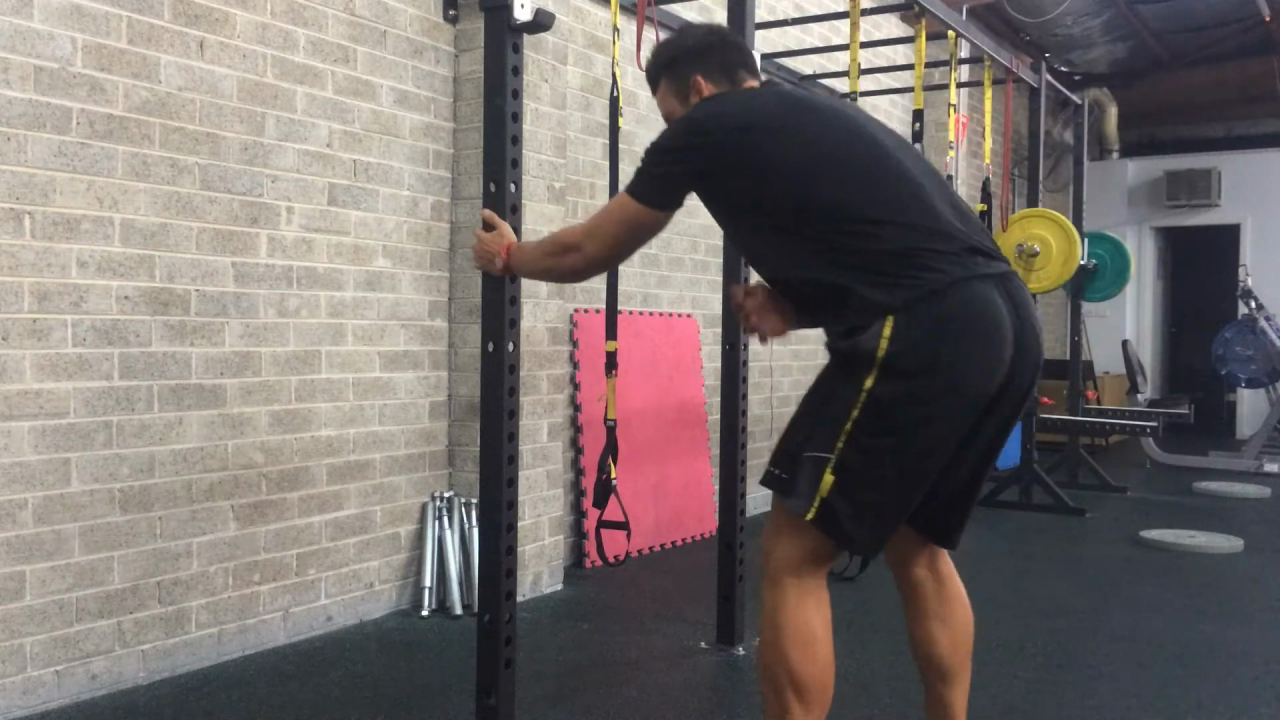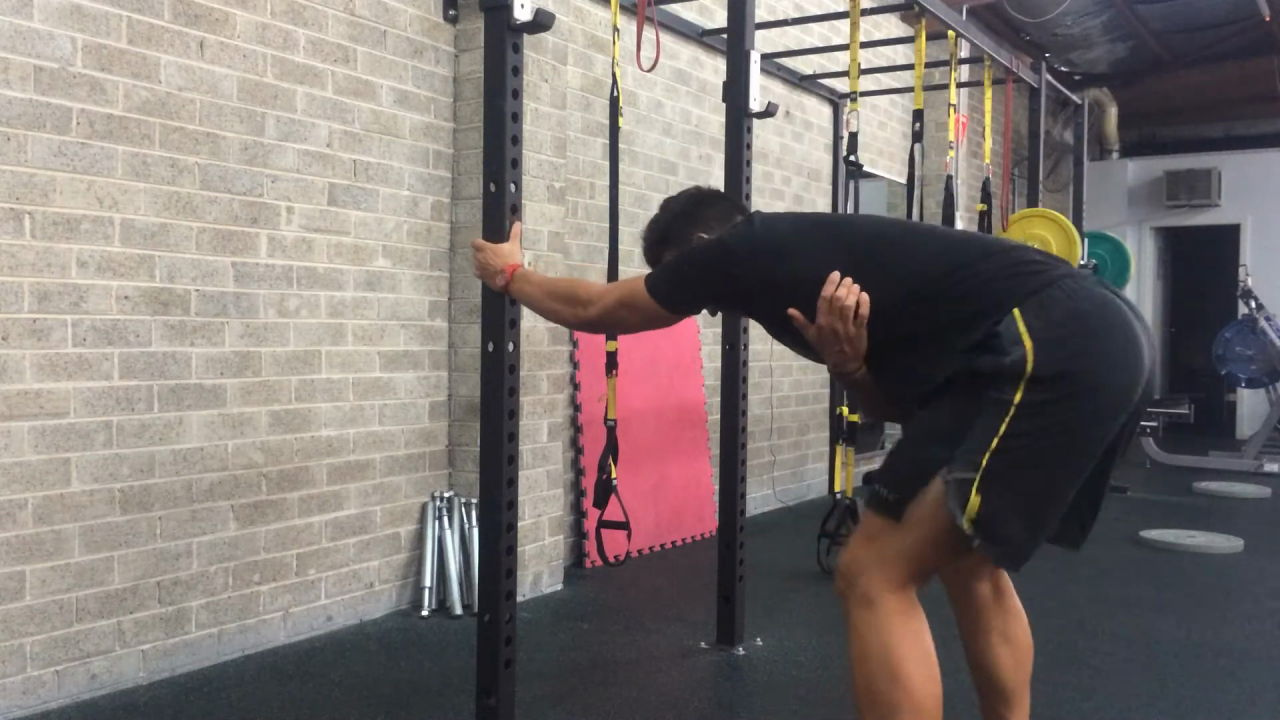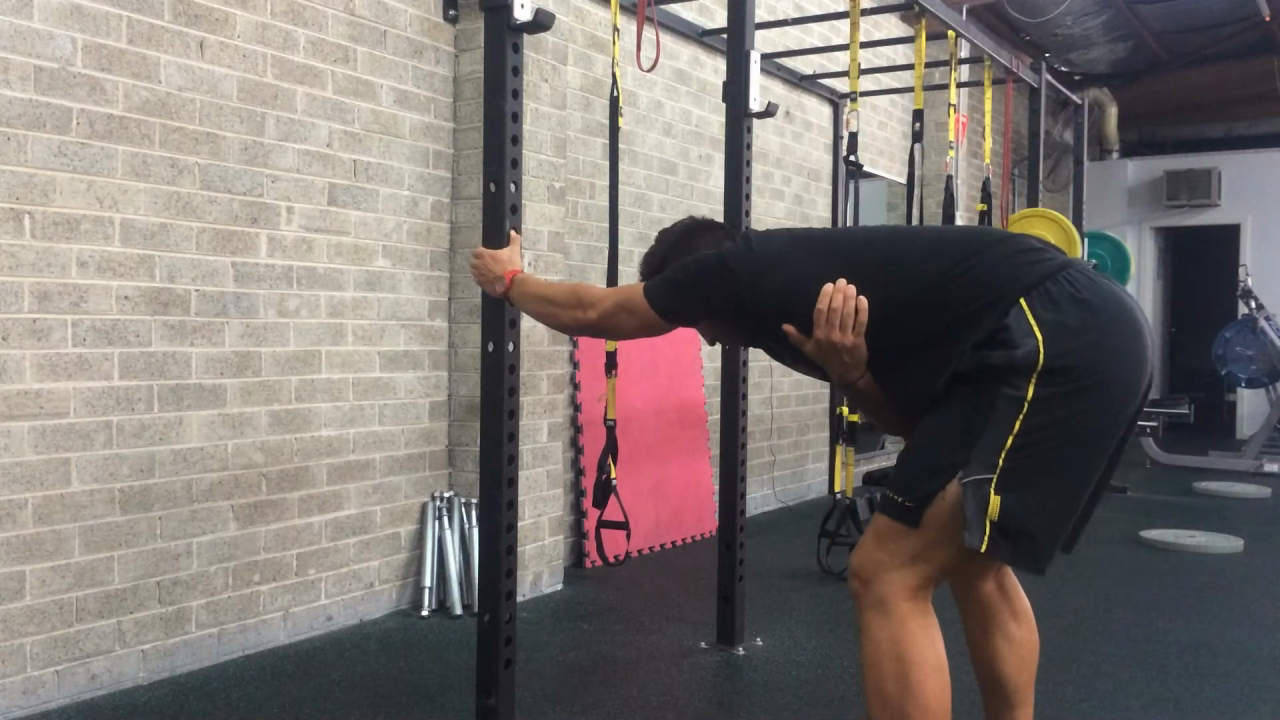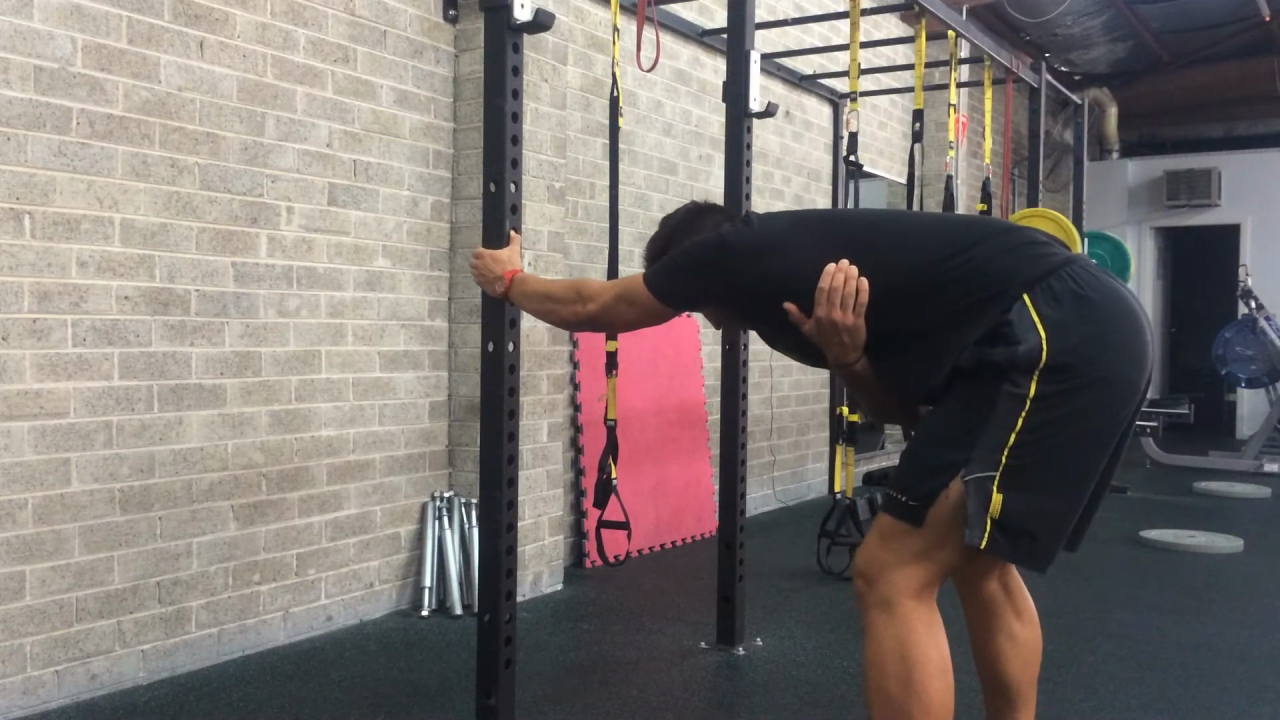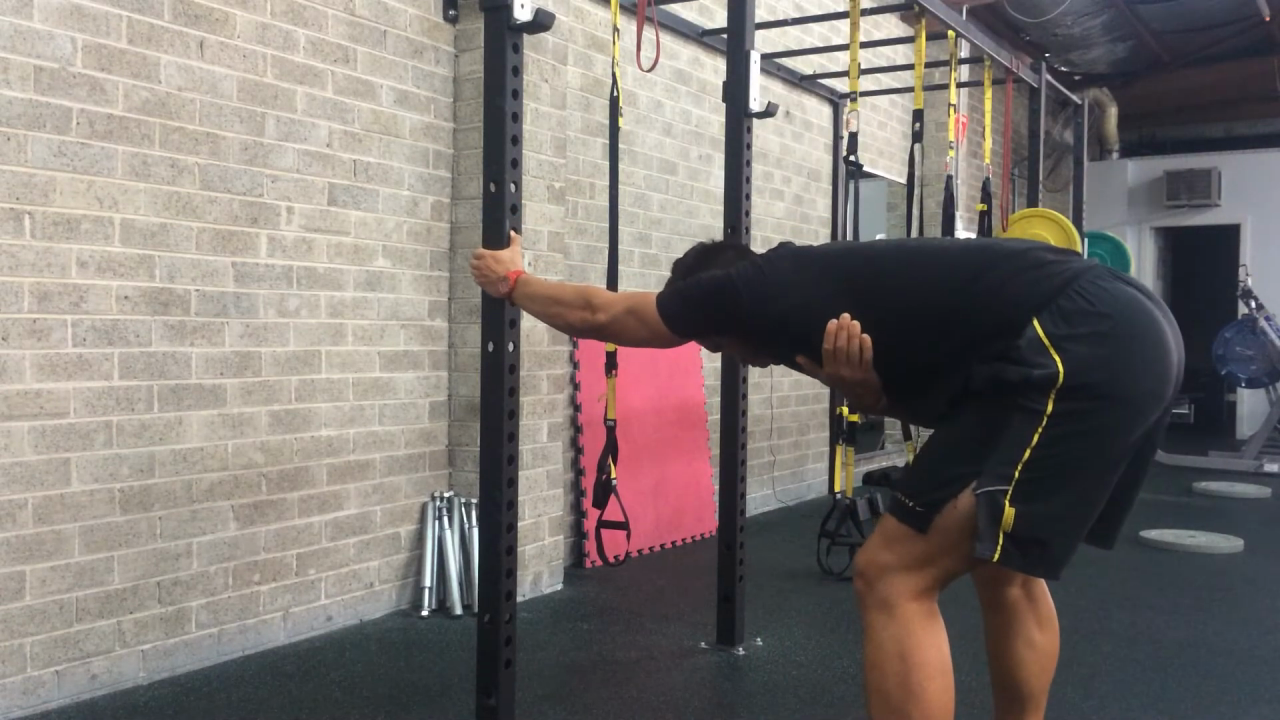
dt=1s
person 1, frame 1
left shoulder: (708, 128)
right shoulder: (818, 120)
left elbow: (587, 252)
left wrist: (506, 254)
right wrist: (794, 307)
left hip: (927, 334)
right hip: (1002, 319)
left knee: (792, 557)
right knee: (915, 550)
person 1, frame 2
left shoulder: (735, 253)
right shoulder: (806, 252)
left elbow: (597, 308)
right elbow: (911, 401)
left wrist: (509, 273)
right wrist: (850, 366)
left hip: (1049, 345)
right hip: (1106, 334)
left knee: (875, 577)
right knee: (973, 564)
person 1, frame 3
left shoulder: (734, 270)
right shoulder: (798, 273)
left elbow: (591, 313)
right elbow: (915, 416)
left wrist: (508, 278)
right wrist: (852, 374)
left hip: (1052, 341)
right hip: (1096, 326)
left knee: (888, 578)
right knee: (975, 563)
person 1, frame 4
left shoulder: (733, 252)
right shoulder: (796, 261)
left elbow: (592, 307)
right elbow: (908, 406)
left wrist: (508, 280)
right wrist: (849, 359)
left hip: (1055, 338)
right hip: (1097, 325)
left knee: (893, 577)
right knee: (979, 563)
person 1, frame 5
left shoulder: (747, 290)
right shoulder: (812, 283)
left elbow: (598, 315)
right elbow: (937, 387)
left wrist: (511, 279)
right wrist: (871, 392)
left hip: (1077, 349)
right hip: (1130, 331)
left knee: (893, 579)
right knee: (1001, 564)
